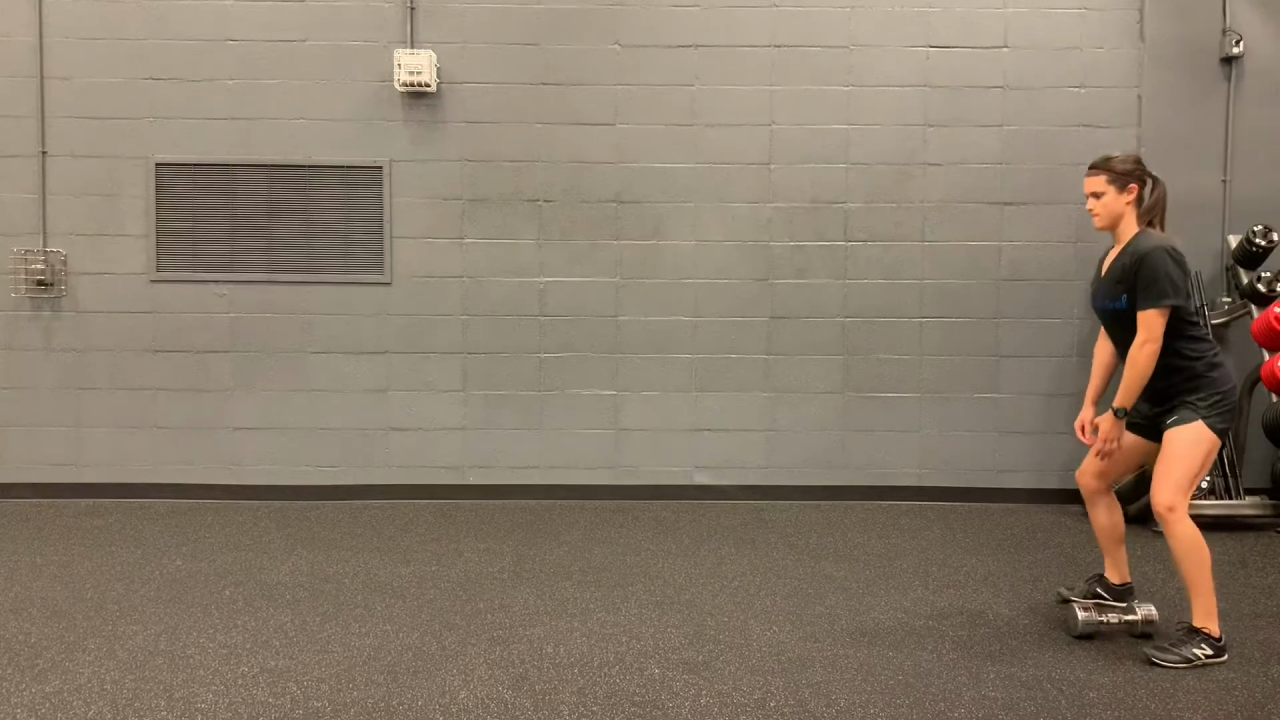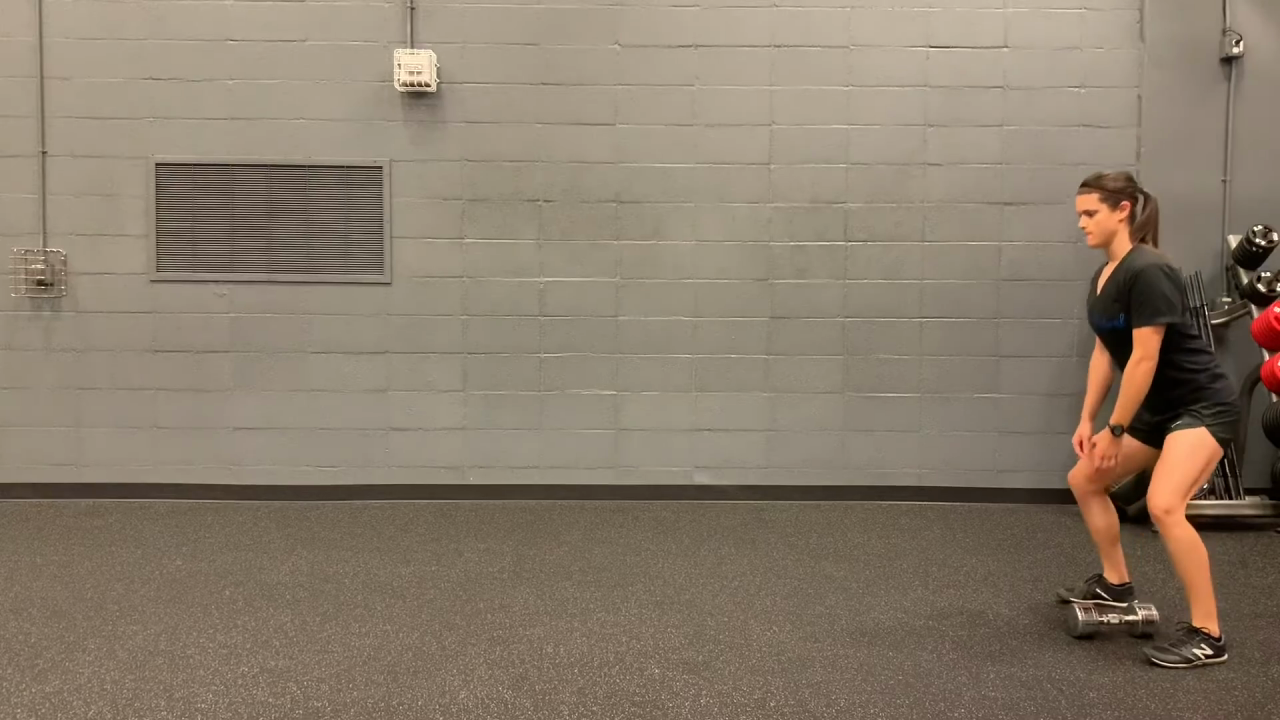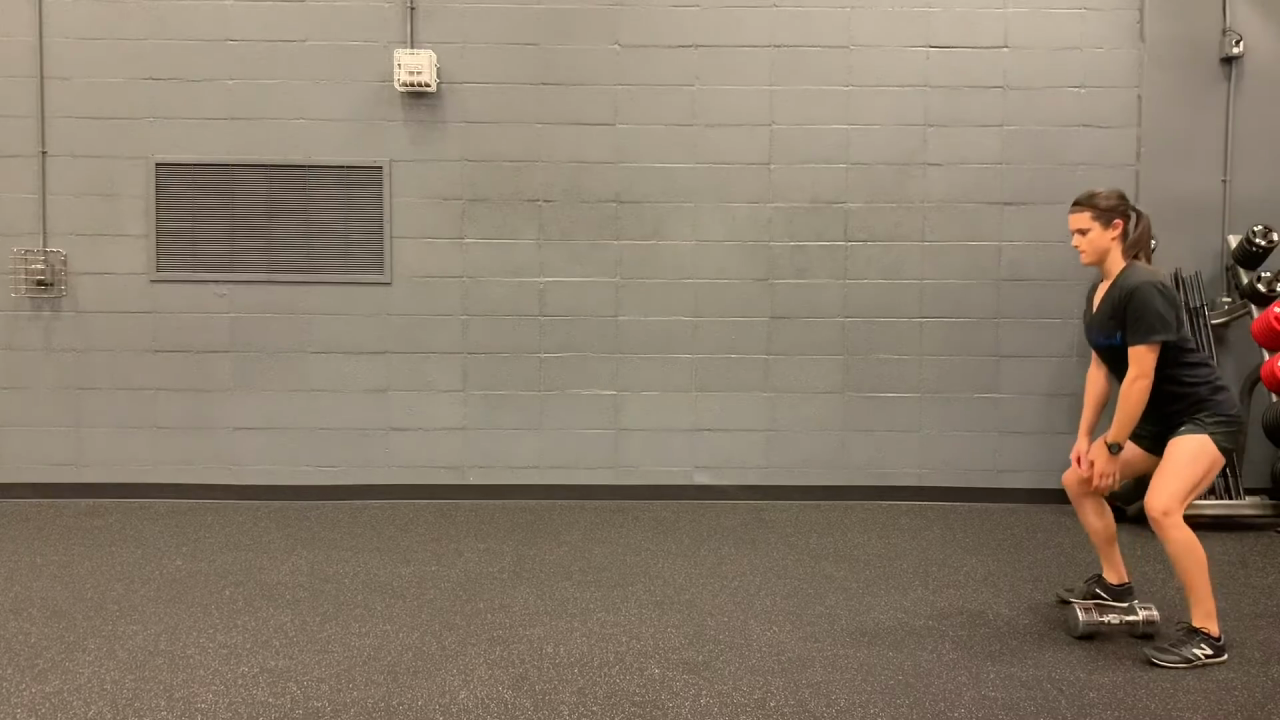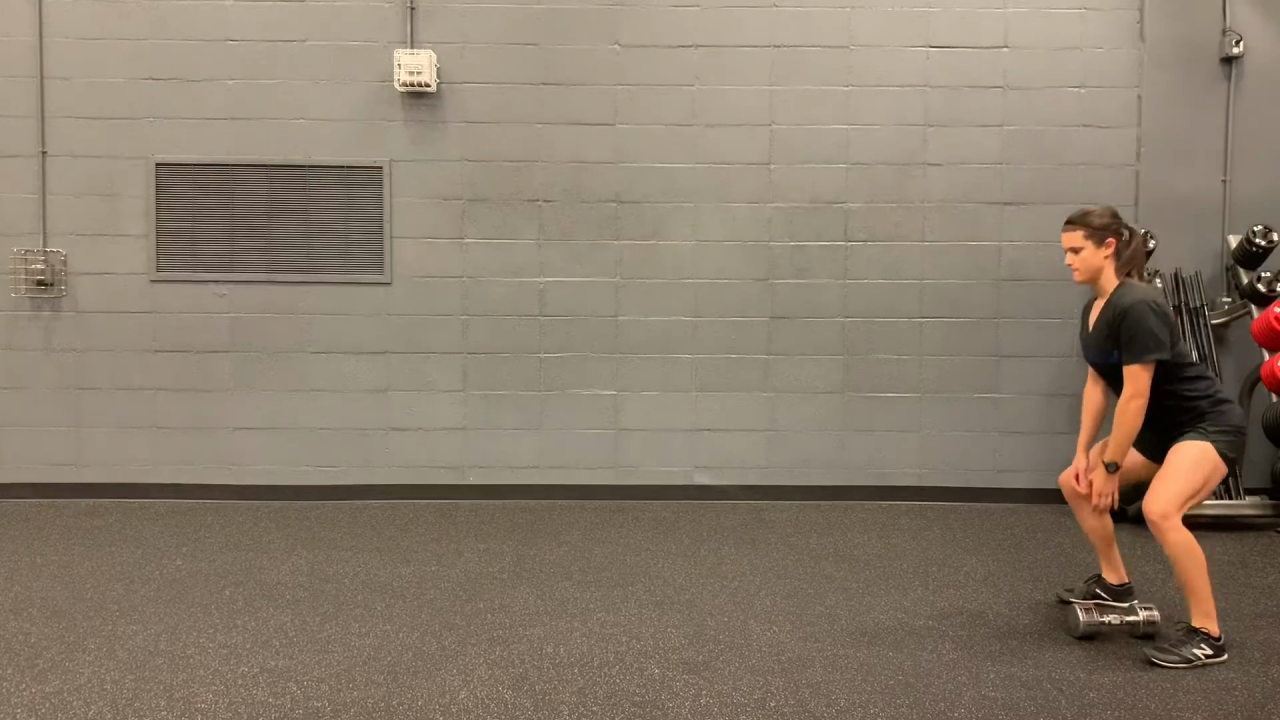
dt=0.1s
person 1, frame 1
left shoulder: (1153, 254)
right shoulder: (1109, 260)
left elbow: (1149, 342)
right elbow: (1108, 338)
left wrist: (1116, 415)
right wrist: (1089, 405)
left hip: (1201, 395)
right hip: (1156, 399)
left knee: (1166, 502)
right knee: (1092, 480)
left ankle: (1208, 635)
right ankle: (1115, 583)
person 1, frame 2
left shoulder: (1148, 271)
right shoulder: (1103, 276)
left elbow: (1145, 359)
right elbow: (1104, 351)
left wrist: (1115, 433)
right wrist: (1087, 420)
left hip: (1202, 404)
right hip: (1157, 407)
left knee: (1163, 504)
right knee: (1084, 479)
left ankle: (1207, 634)
right ankle: (1115, 584)
person 1, frame 3
left shoulder: (1142, 289)
right shoulder: (1097, 293)
left elbow: (1140, 376)
right elbow: (1099, 369)
left wrist: (1112, 449)
right wrist: (1083, 441)
left hip: (1208, 415)
right hip: (1160, 418)
left knee: (1161, 507)
right knee: (1080, 481)
left ankle: (1207, 634)
right ankle: (1115, 584)
person 1, frame 4
left shoulder: (1137, 307)
right shoulder: (1093, 309)
left elbow: (1136, 395)
right elbow: (1096, 383)
left wrist: (1110, 467)
right wrist: (1083, 456)
left hip: (1209, 424)
right hip: (1161, 427)
left knee: (1159, 510)
right knee: (1075, 484)
left ankle: (1207, 634)
right ankle: (1115, 584)
